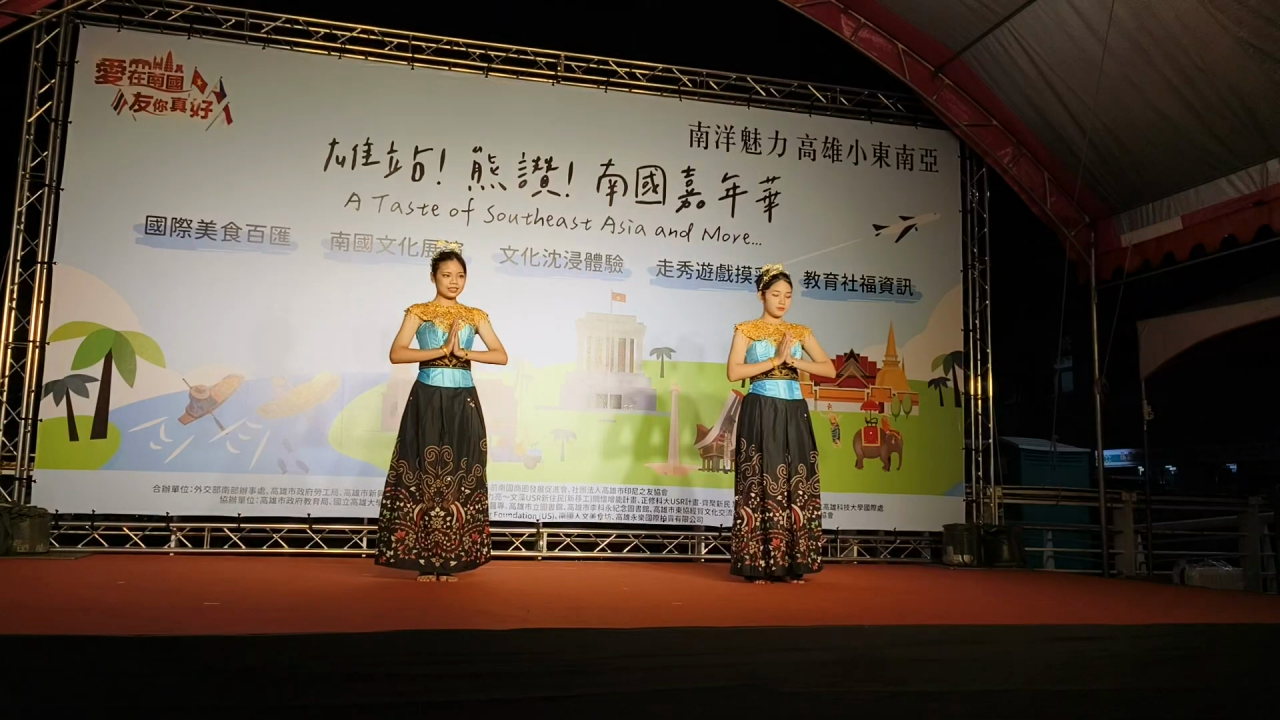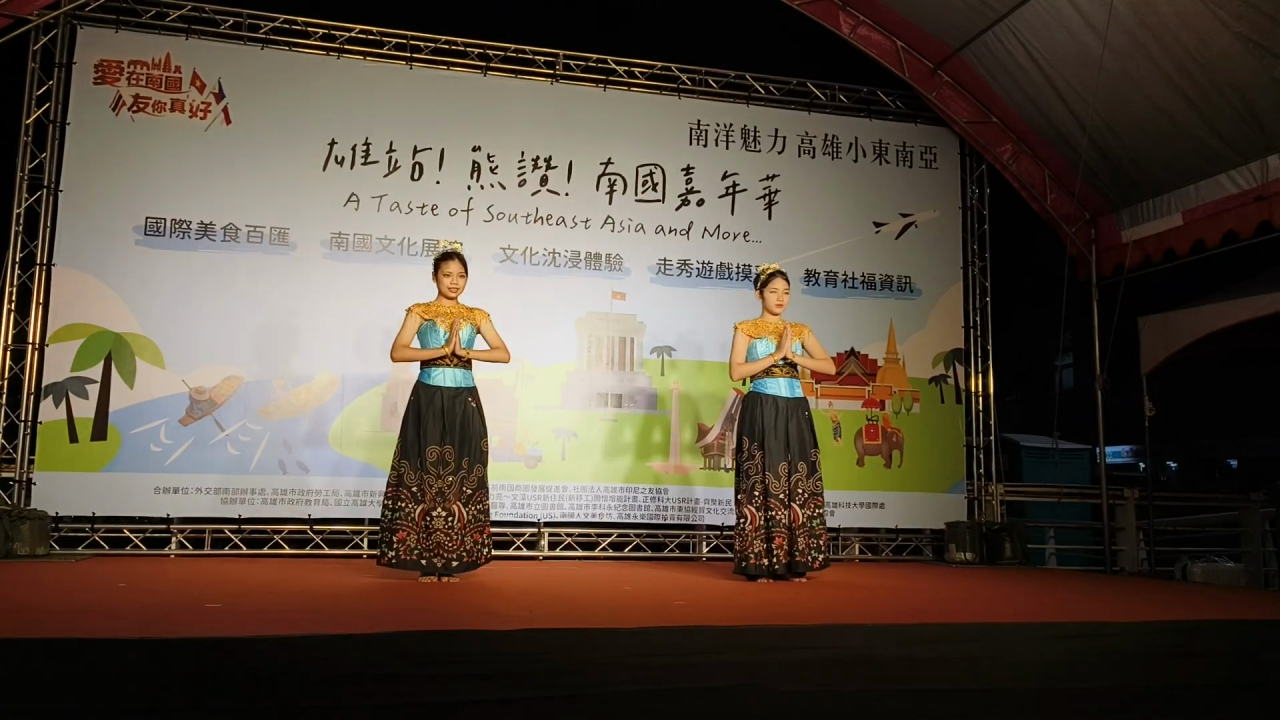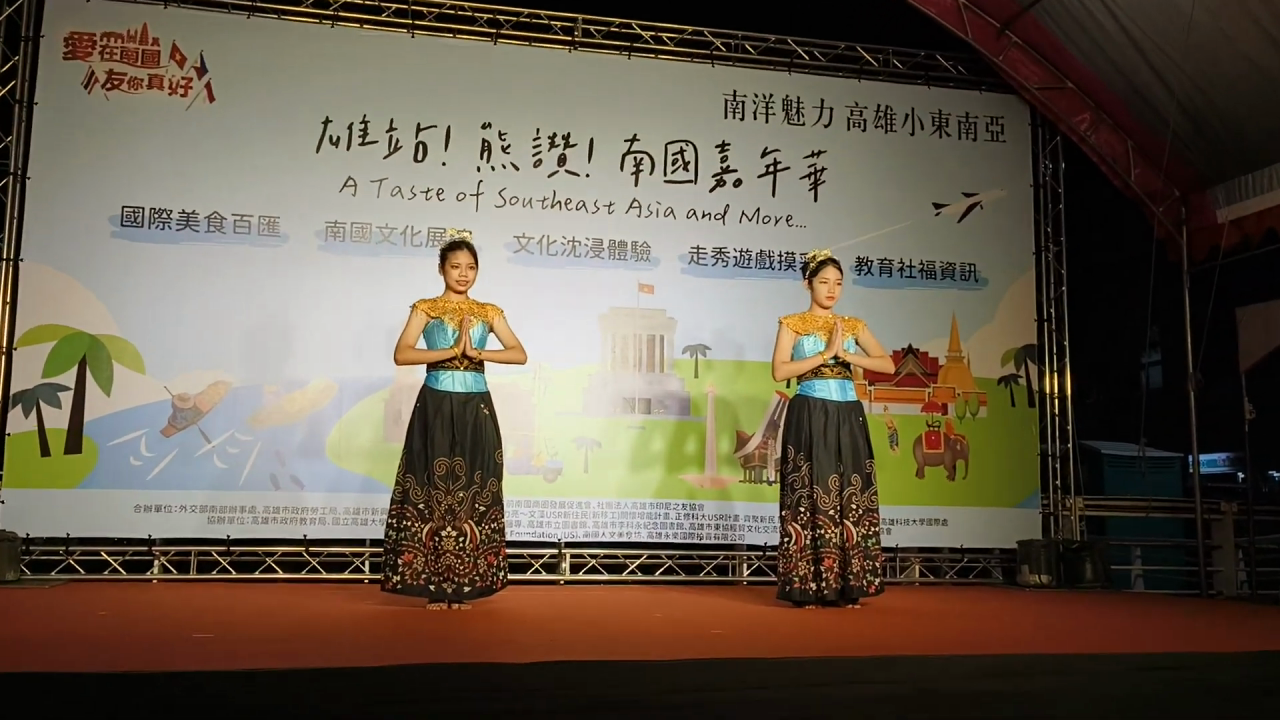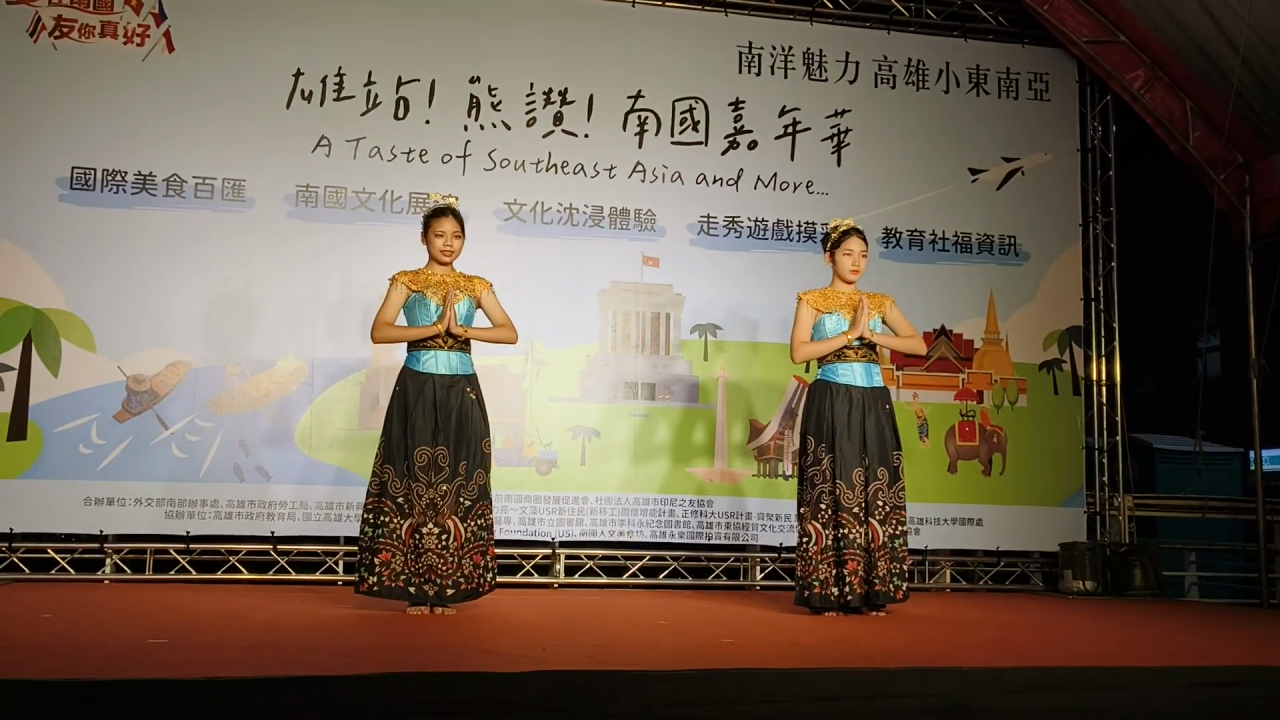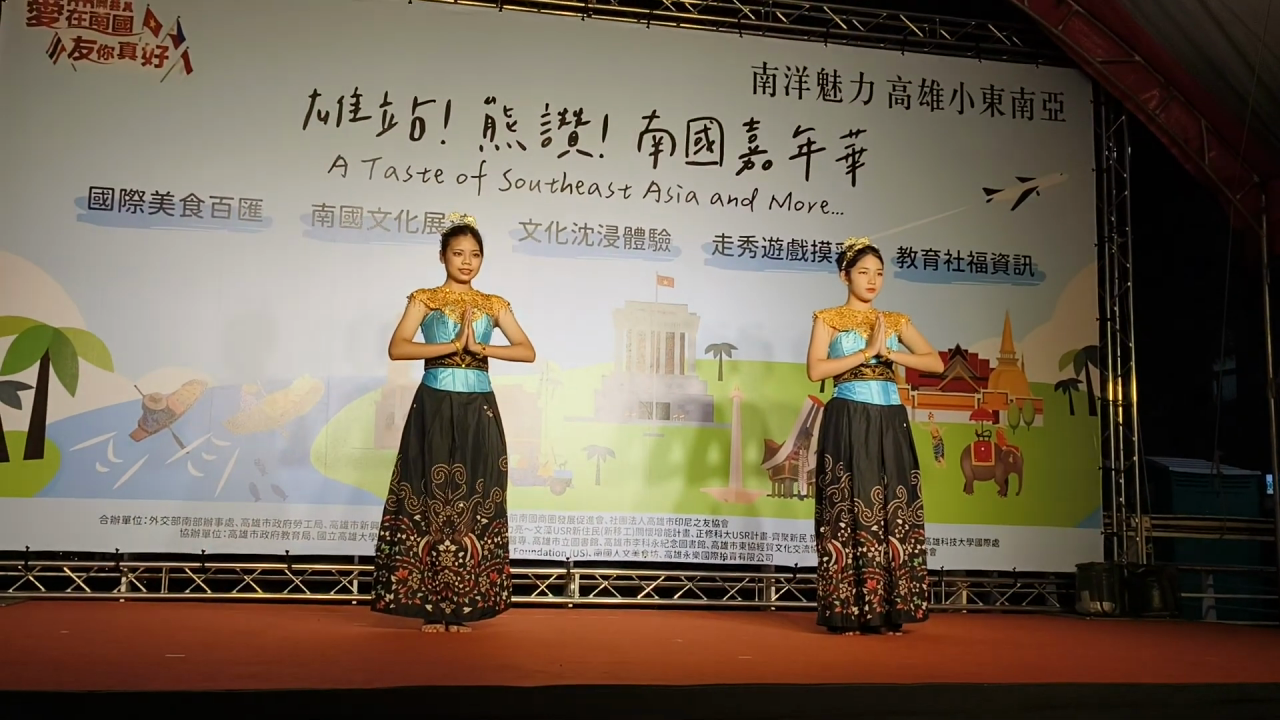
dt=1s
person 1, frame 1
left shoulder: (475, 316)
right shoulder: (418, 312)
left elbow: (501, 356)
right elbow: (396, 354)
left wrist: (464, 352)
right wrist: (442, 350)
left hip: (463, 402)
right hip: (427, 400)
left knee: (458, 478)
right knee: (424, 475)
left ankle: (449, 562)
right ankle: (425, 561)
person 1, frame 2
left shoulder: (476, 316)
right shoulder: (419, 312)
left elbow: (504, 354)
right elbow: (397, 352)
left wrist: (465, 351)
right wrist: (443, 349)
left hip: (464, 401)
right hip: (428, 399)
left knee: (460, 477)
right knee: (425, 474)
left ankle: (451, 562)
right ankle: (426, 561)
person 1, frame 3
left shoulder: (489, 312)
right shoulder: (425, 308)
left elbow: (519, 354)
right elbow: (401, 354)
left wrist: (477, 352)
right wrist: (451, 350)
left hip: (475, 408)
right hip: (435, 406)
left knee: (472, 492)
right knee: (434, 489)
left ankle: (462, 588)
right ankle: (435, 587)
person 1, frame 4
left shoulder: (476, 286)
right shoulder: (406, 281)
left elbow: (510, 333)
right elbow: (379, 332)
left wrist: (462, 329)
right wrist: (434, 326)
left hip: (461, 391)
right hip: (417, 389)
left knee: (456, 485)
right knee: (414, 481)
left ankle: (446, 590)
right ankle: (416, 589)
person 1, frame 5
left shoulder: (493, 305)
right shoulder: (424, 300)
left elbow: (528, 352)
right elbow: (396, 348)
left wrist: (479, 347)
right wrist: (453, 344)
left hip: (478, 410)
right hip: (434, 407)
left knee: (472, 504)
right knee: (431, 500)
left ankle: (462, 608)
right ankle: (432, 607)
person 2, frame 1
left shoulder: (800, 332)
right shoulder: (746, 330)
left elbow: (830, 369)
right elbow: (733, 372)
left wrist: (793, 360)
right wrist: (775, 359)
left hip: (794, 413)
right hip: (761, 412)
left knee: (796, 484)
right knee: (762, 483)
left ankle: (792, 565)
right ankle: (758, 565)
person 2, frame 2
left shoulder: (800, 331)
right shoulder: (746, 329)
left elbow: (829, 366)
right elbow: (736, 372)
left wrist: (793, 355)
right wrist: (776, 355)
left hip: (795, 411)
right hip: (761, 411)
left knee: (797, 482)
right knee: (763, 482)
left ankle: (795, 562)
right ankle: (760, 563)
person 2, frame 3
left shoulder: (854, 326)
right shoulder: (792, 324)
left elbow: (888, 365)
right elbow: (779, 371)
left wrist: (845, 355)
right wrist: (825, 353)
left hip: (848, 416)
right hip: (809, 416)
left knee: (850, 497)
right knee: (811, 496)
left ankle: (847, 587)
right ankle: (809, 588)
person 2, frame 4
left shoulder: (880, 302)
right shoulder: (812, 300)
left elbow: (919, 345)
right elbow: (799, 352)
left wrist: (871, 335)
right wrist: (850, 333)
left hip: (873, 404)
right hip: (831, 403)
left knee: (876, 491)
right knee: (832, 490)
left ankle: (871, 592)
right ankle: (829, 592)
person 2, frame 5
left shoulder: (896, 321)
right shoulder: (828, 319)
left elbow: (936, 363)
right elbow: (815, 370)
left wrist: (888, 352)
right wrist: (866, 352)
left hip: (890, 422)
right hip: (848, 421)
left knee: (893, 511)
right knee: (851, 510)
left ankle: (888, 611)
right ankle: (848, 612)
